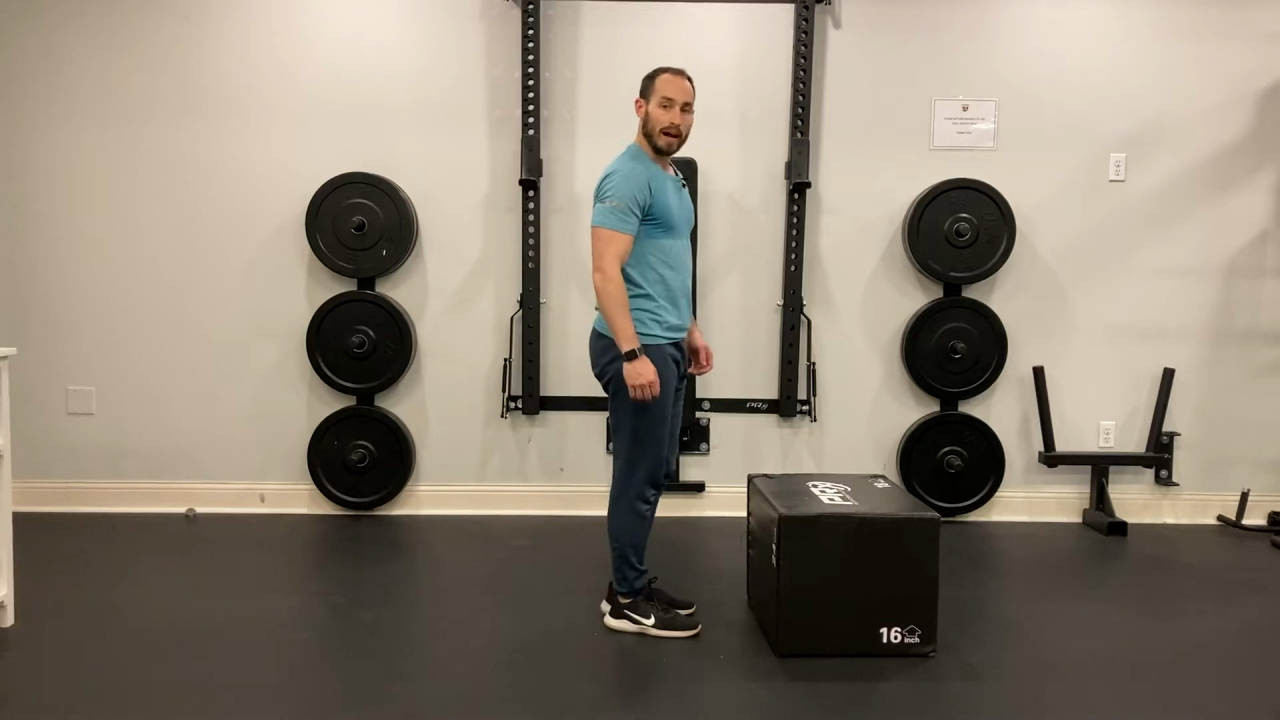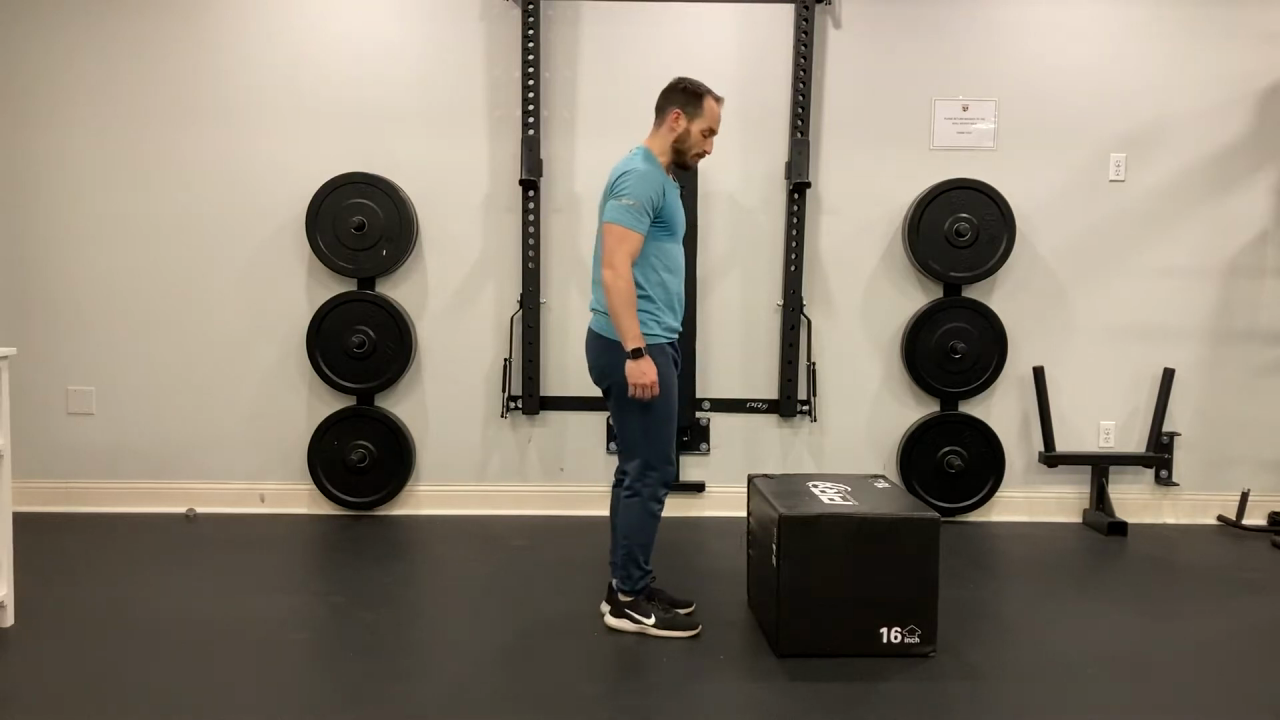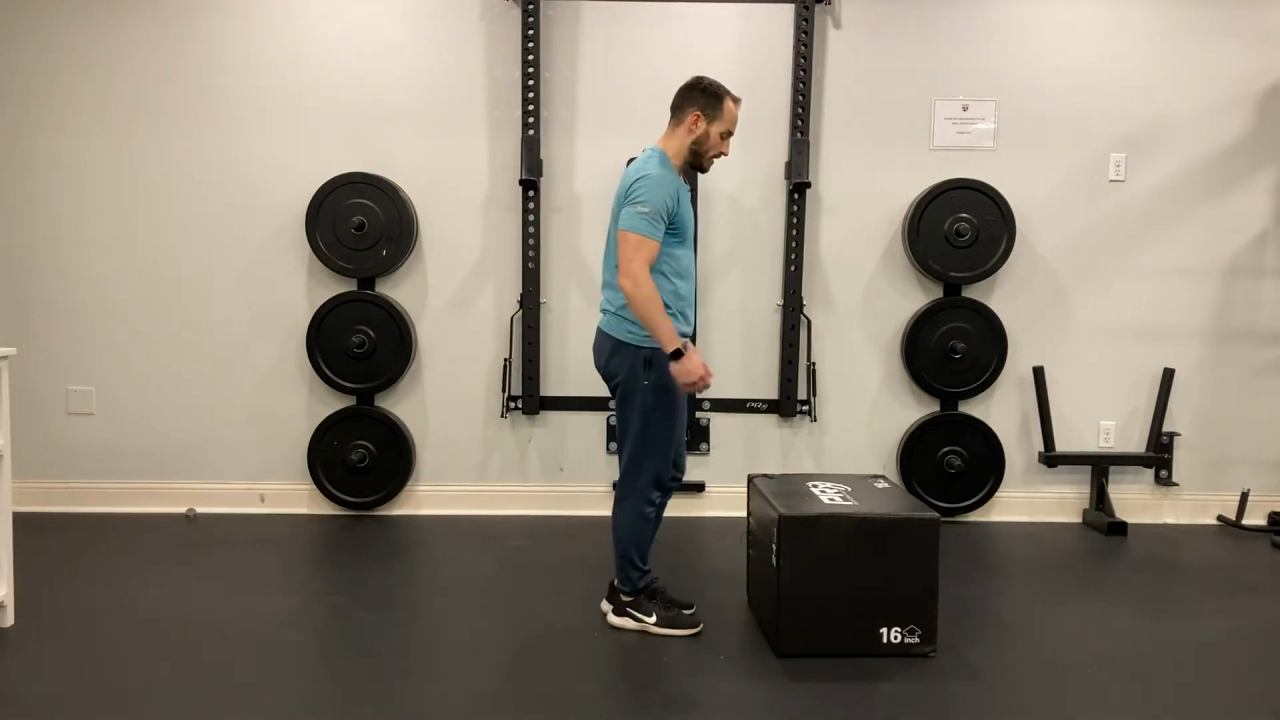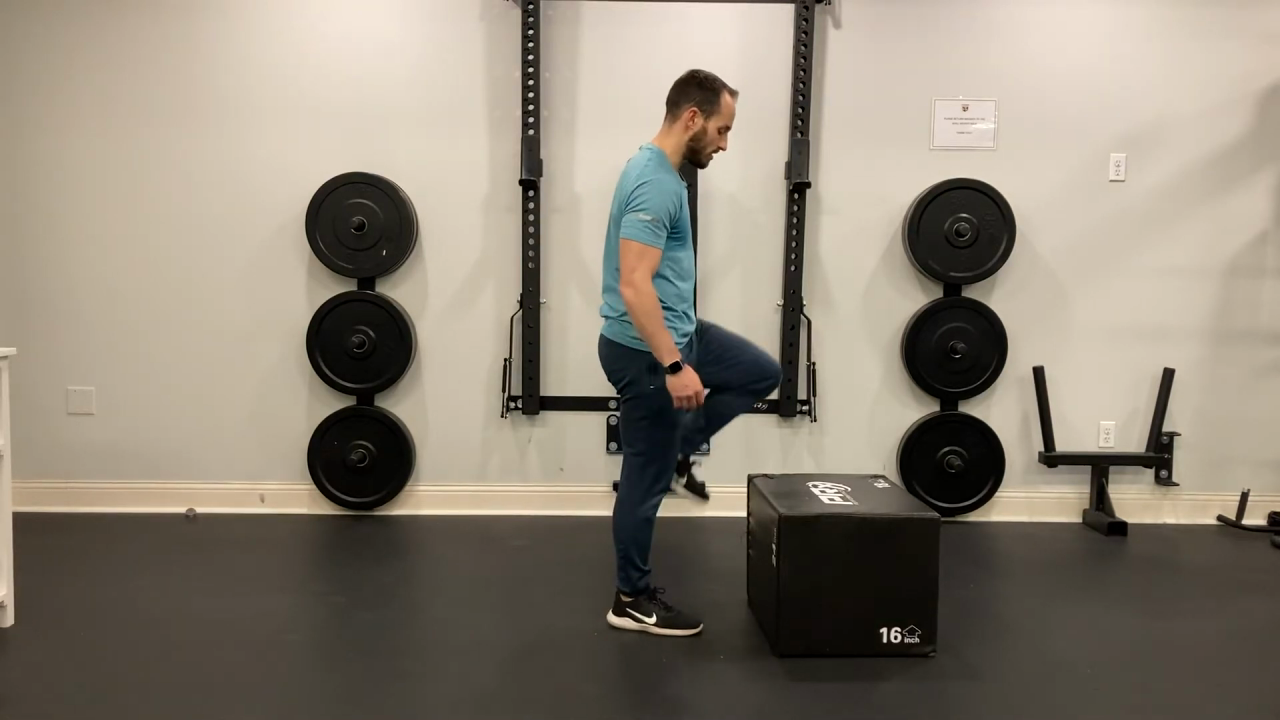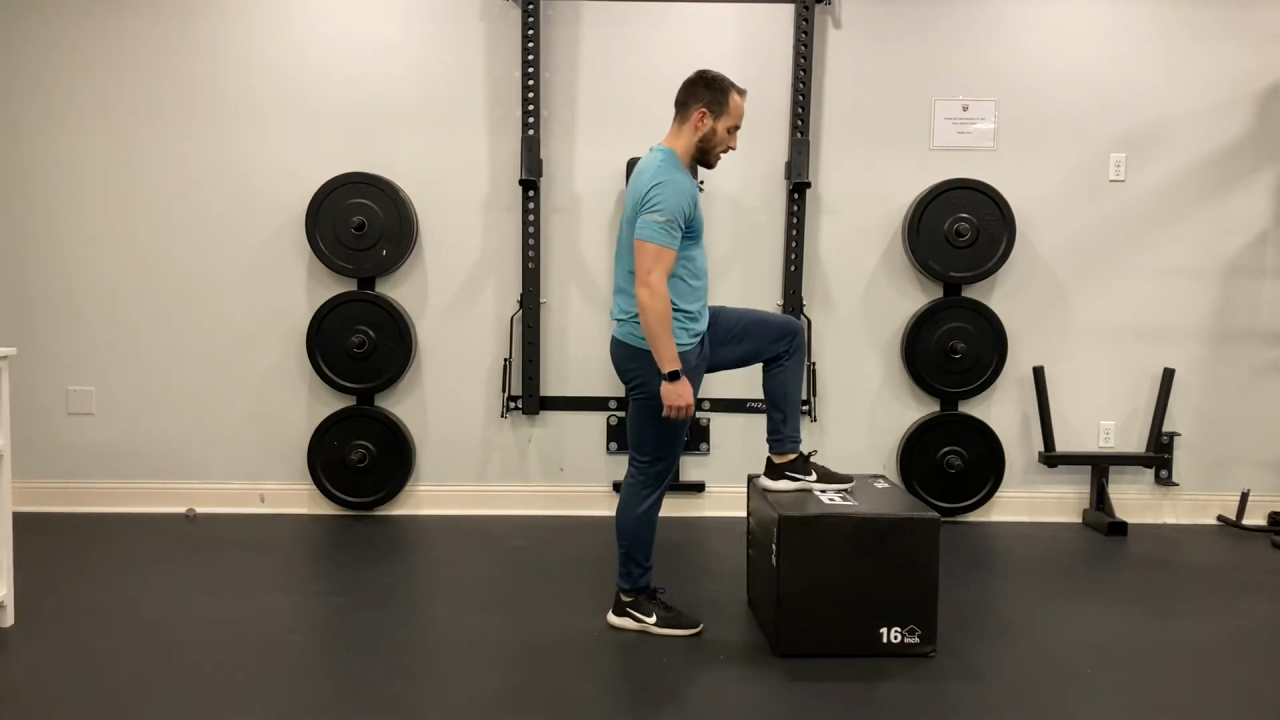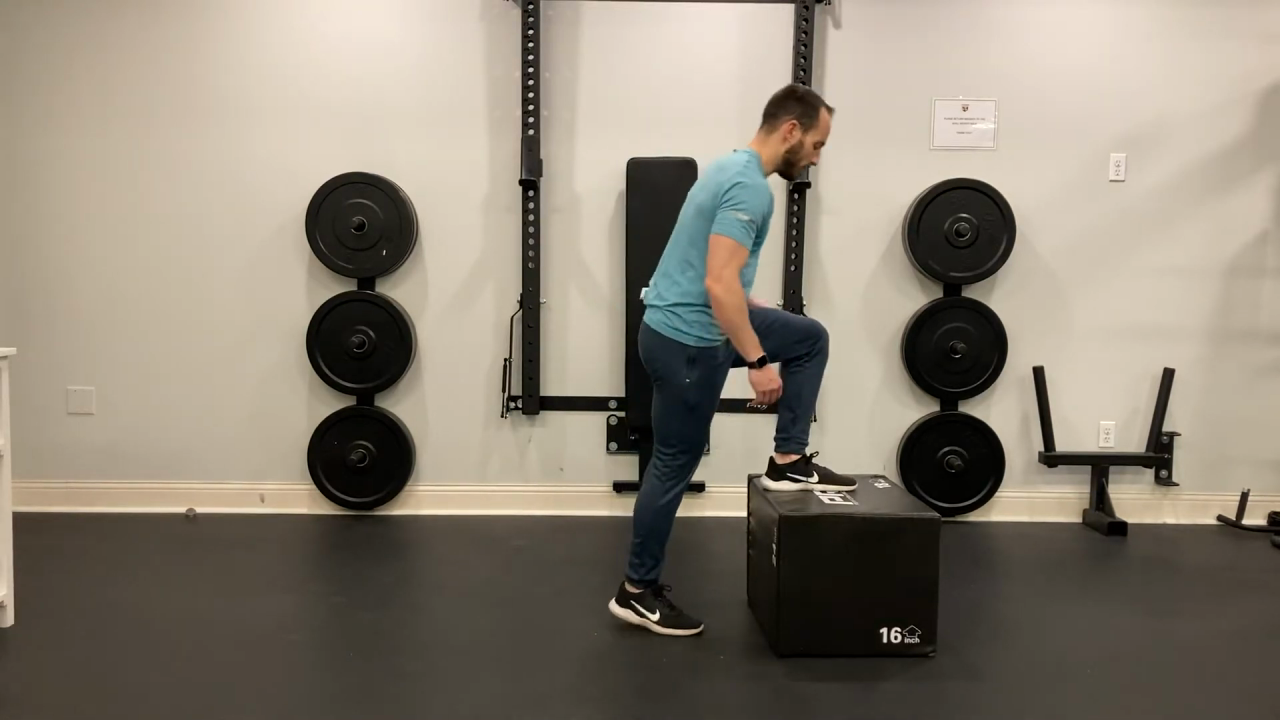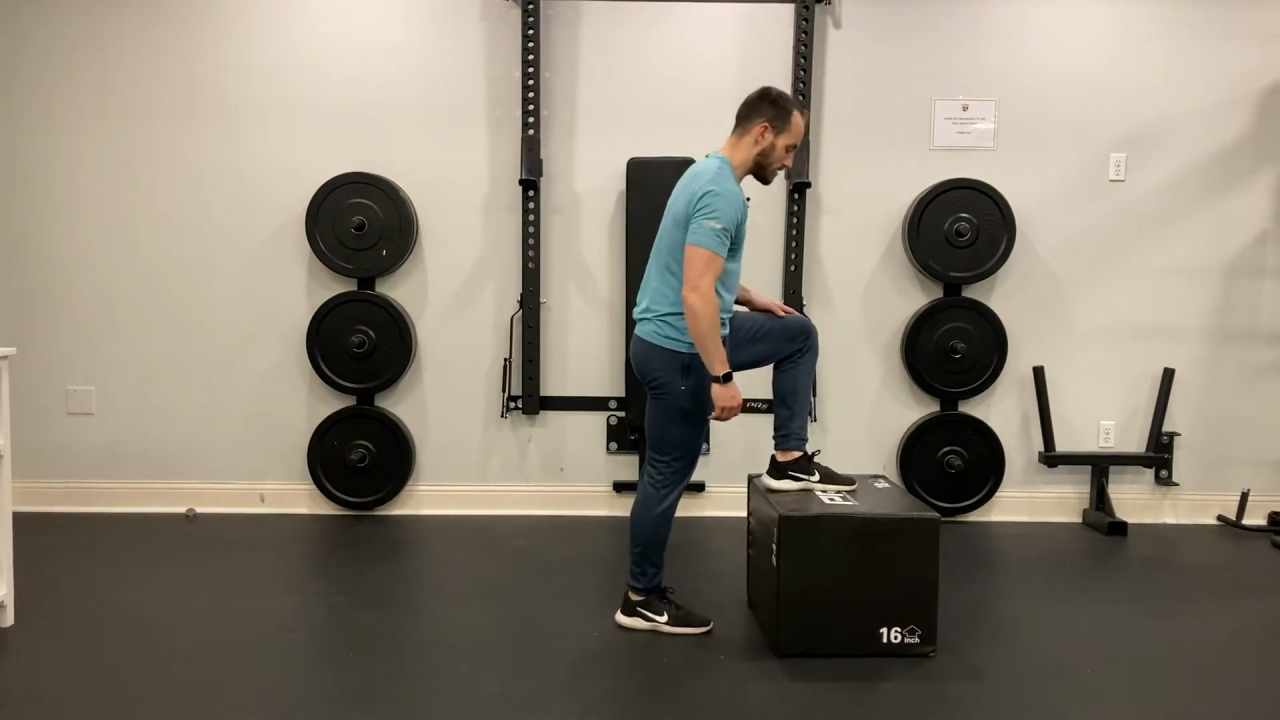
dt=0.7s
person 1, frame 1
left shoulder: (672, 179)
right shoulder: (627, 177)
right elbow: (607, 273)
left wrist: (690, 333)
right wrist: (632, 354)
left hip: (666, 347)
right hip: (640, 351)
left knee: (655, 474)
right knee: (638, 477)
left ankle: (630, 585)
right ankle: (628, 601)
person 1, frame 2
left shoulder: (658, 178)
right shoulder: (639, 176)
right elbow: (615, 270)
right wrist: (637, 352)
left hip: (647, 344)
right hip: (635, 349)
left knee: (638, 469)
right knee: (650, 471)
left ankle: (626, 584)
right ankle: (630, 599)
person 1, frame 3
left shoulder: (665, 177)
right shoulder: (654, 181)
right elbow: (633, 276)
right wrist: (679, 351)
left hip: (651, 349)
right hip: (643, 353)
left knee: (660, 473)
right knee: (645, 477)
left ankle: (629, 583)
right ankle: (632, 600)
person 1, frame 4
left shoulder: (656, 170)
right shoulder: (655, 183)
right elbow: (635, 285)
right wrist: (673, 367)
left hip: (674, 334)
right hip: (645, 350)
left knee: (761, 374)
right knee: (646, 475)
left ankle: (675, 454)
right ankle: (632, 599)
person 1, frame 5
left shoulder: (664, 168)
right shoulder: (669, 184)
right elbow: (648, 287)
right wrist: (673, 374)
left hip: (684, 329)
right hip: (657, 348)
left knee: (787, 335)
right knee: (650, 475)
left ankle: (784, 459)
right ankle: (631, 601)
person 1, frame 6
left shoulder: (733, 168)
right shoulder: (751, 187)
right elbow: (720, 282)
left wrist: (751, 306)
right wrist: (759, 361)
left hip: (691, 324)
right hip: (686, 340)
left knee: (810, 338)
right knee: (673, 466)
left ankle: (789, 461)
right ankle: (637, 590)
person 1, frame 7
left shoulder: (709, 174)
right shoulder: (721, 193)
right elbow: (696, 293)
left wrist: (752, 300)
right wrist: (722, 378)
left hip: (684, 337)
right hip: (676, 351)
left knee: (799, 334)
right knee: (668, 474)
left ankle: (790, 460)
right ankle: (641, 600)
